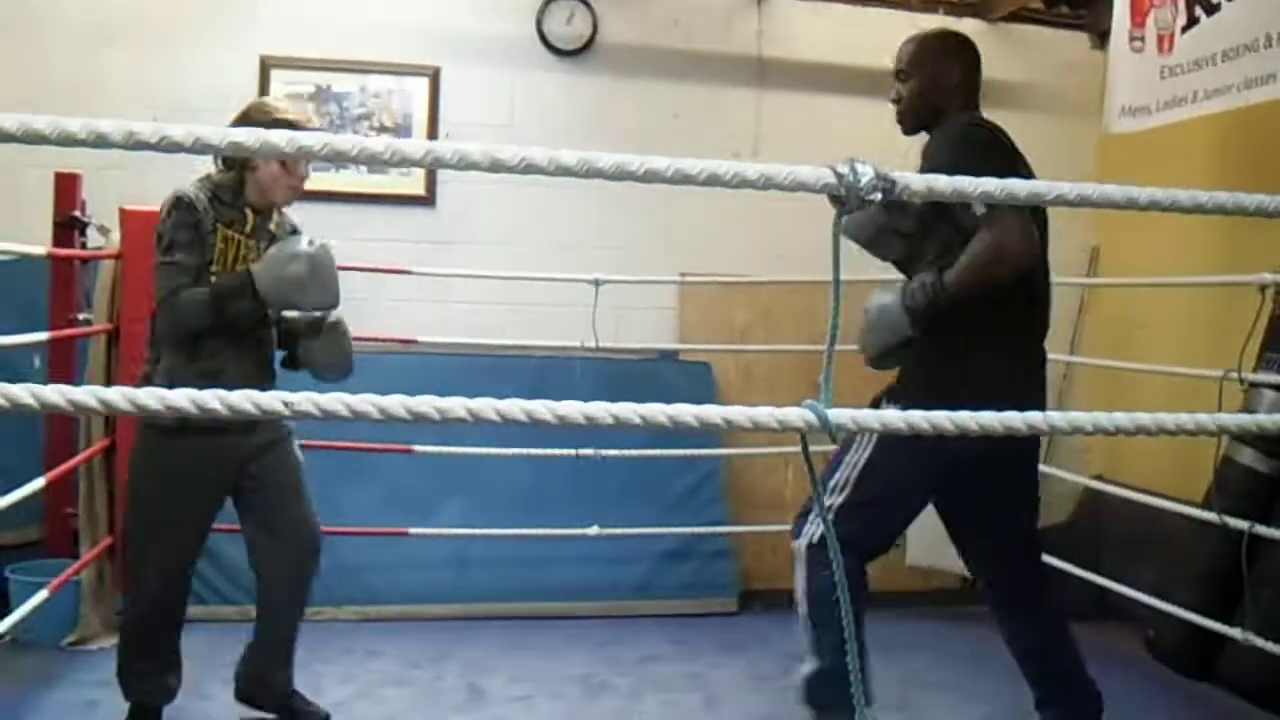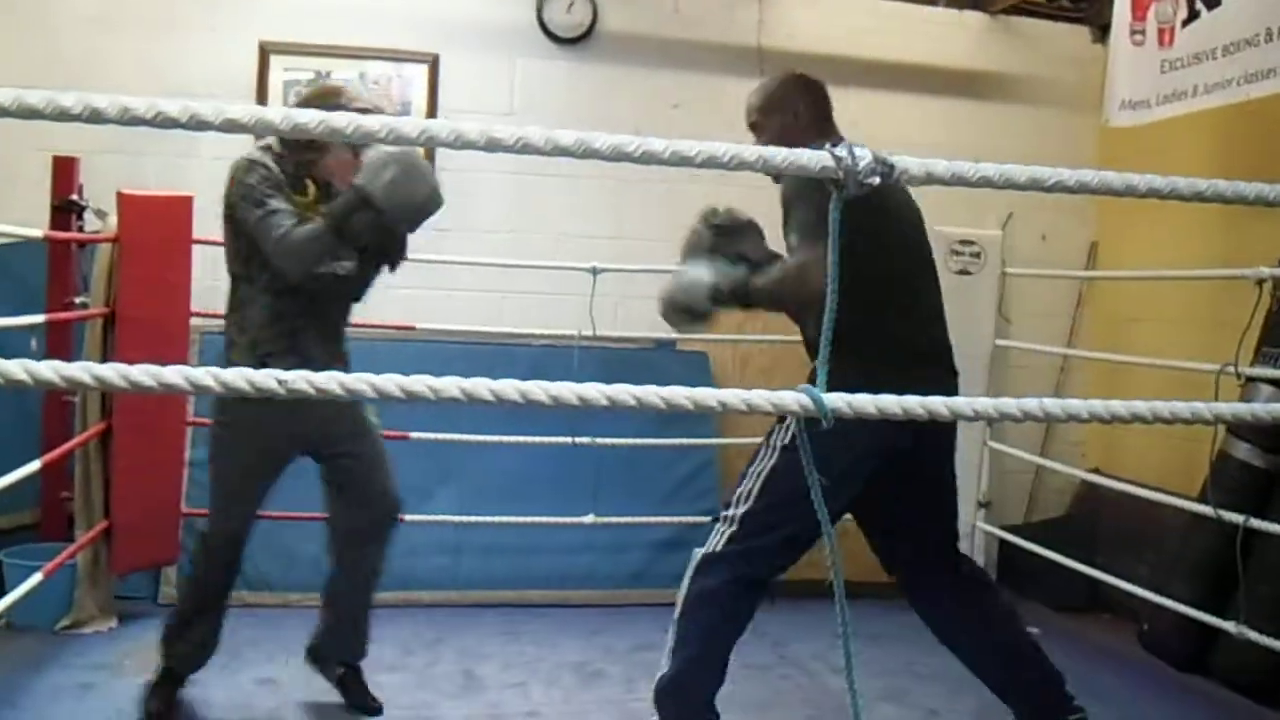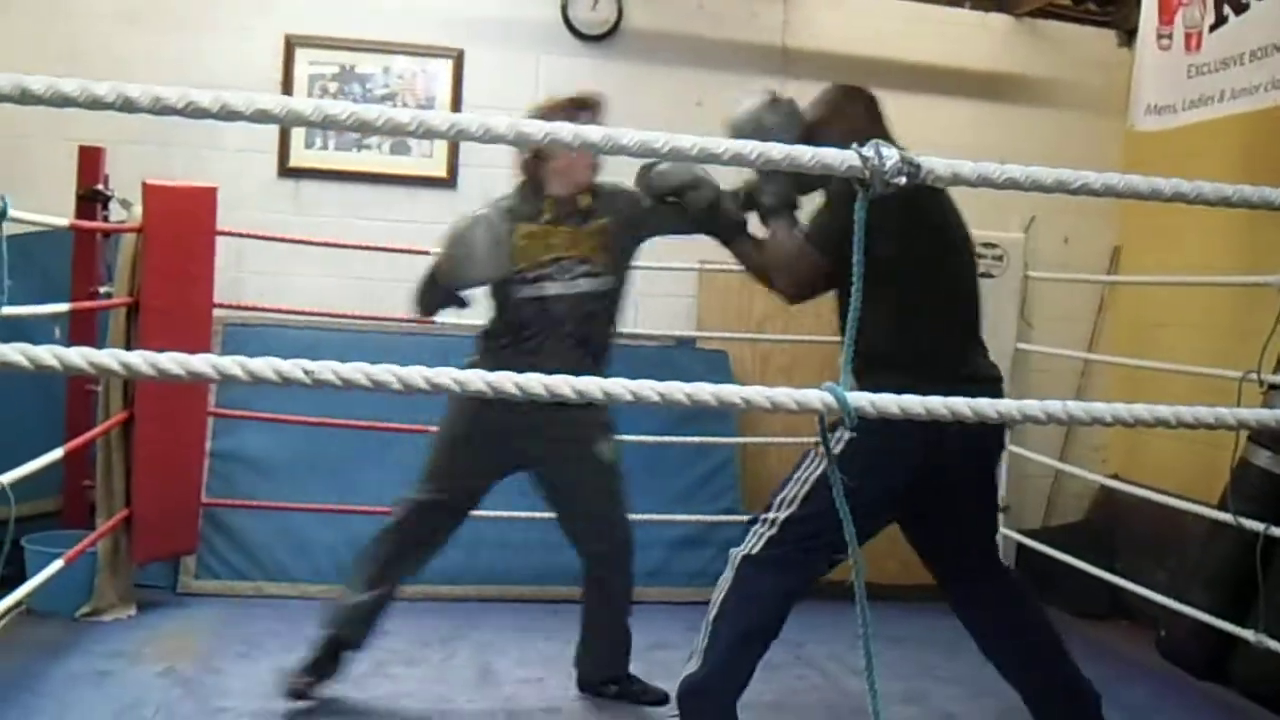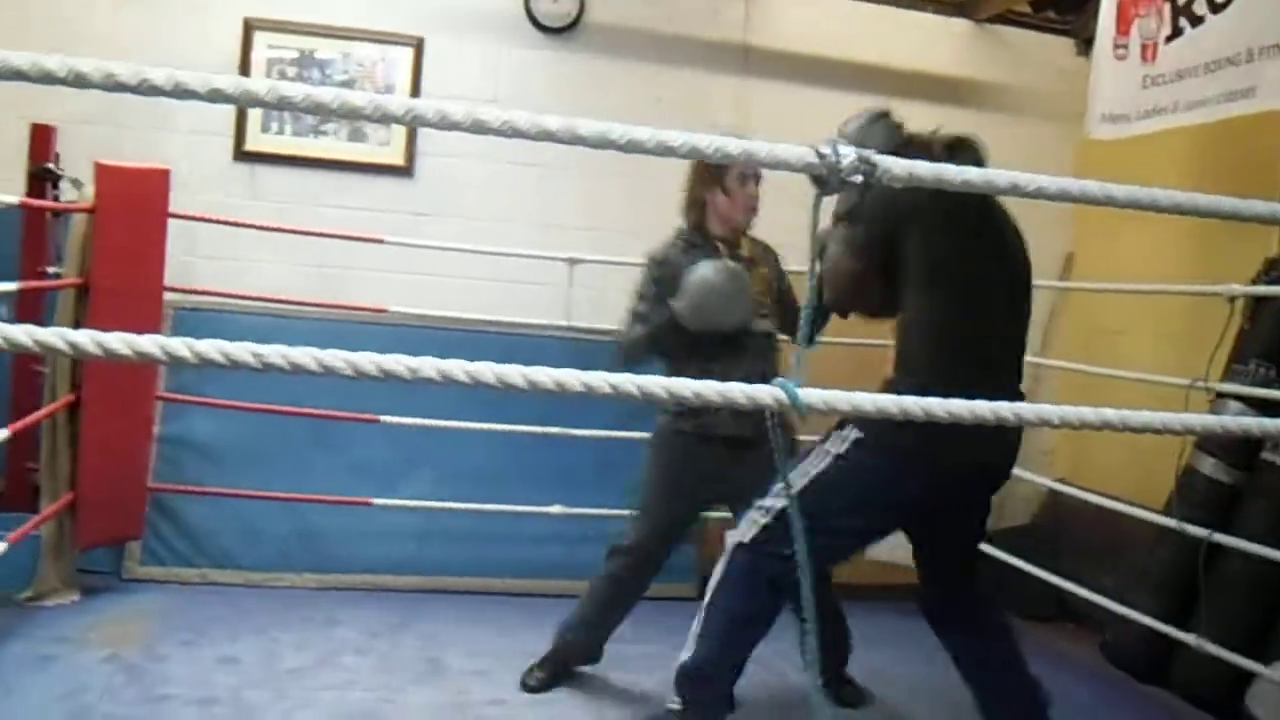
dt=0.4s
person 1, frame 1
left shoulder: (961, 142)
right shoulder: (985, 150)
left elbow: (1015, 245)
left wrist: (915, 301)
right wrist: (902, 242)
left hip: (945, 392)
right hip: (1008, 396)
left knee: (827, 538)
right knee: (1011, 571)
person 1, frame 2
left shoulder: (816, 173)
right shoulder: (876, 182)
left elbow: (815, 284)
left wrist: (722, 284)
right wrist: (753, 262)
left hip: (859, 401)
right hip: (926, 396)
left knee: (730, 559)
right knee: (936, 566)
person 1, frame 3
right shoulder: (913, 189)
left elbow: (795, 278)
right elbow: (804, 277)
left wrist: (774, 204)
right wrist: (730, 225)
left hip: (901, 411)
right hip: (966, 412)
left knee: (768, 561)
right knee: (976, 575)
person 1, frame 4
left shoulder: (908, 188)
right shoulder: (994, 221)
left elbow: (840, 290)
left wrist: (847, 216)
left hip: (919, 425)
right hip: (990, 436)
left knee: (765, 547)
right knee: (954, 589)
person 2, frame 1
left shoulder: (283, 232)
right shoulder: (191, 208)
right elbow: (174, 313)
left wrist: (305, 333)
right wrist: (252, 288)
left hip: (257, 423)
right hip: (182, 426)
left knee: (295, 549)
right knee: (162, 567)
person 2, frame 2
left shoulder: (334, 196)
right shoulder: (257, 174)
right elbow: (293, 256)
left wrist: (388, 232)
right wrist: (364, 206)
right hip: (261, 387)
left knee: (374, 510)
right knee: (228, 530)
left ankle: (339, 653)
right ankle: (176, 666)
person 2, frame 3
left shoulder: (616, 207)
right shoulder: (506, 215)
left elbow: (686, 216)
right elbow: (429, 303)
right wrist: (448, 276)
left hip: (574, 413)
right hip: (495, 403)
left knee: (608, 542)
right knee: (425, 518)
left ankle: (605, 667)
right ankle: (338, 641)
person 2, frame 4
left shoulder: (764, 259)
right shoulder: (672, 260)
left elbow: (796, 329)
right elbow: (633, 348)
right wrist: (681, 318)
left hip: (757, 436)
right hip: (691, 436)
right knee: (642, 549)
left ankle: (831, 665)
right ankle: (570, 649)
